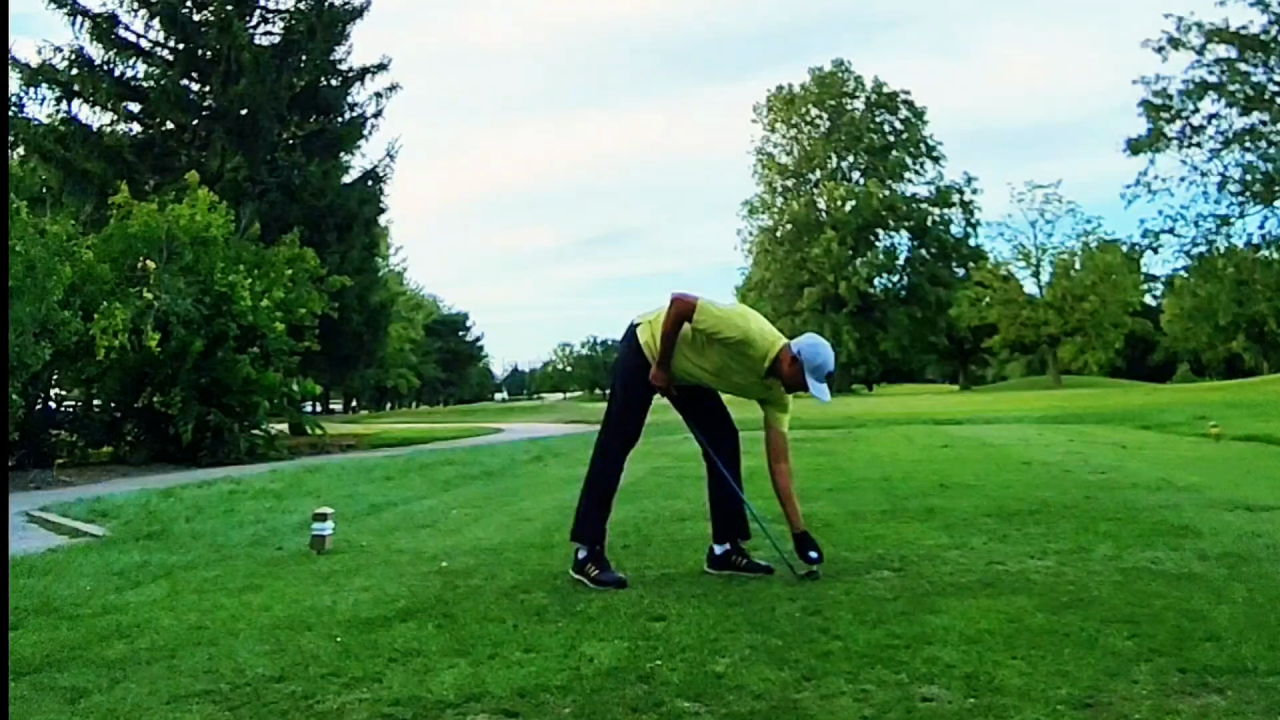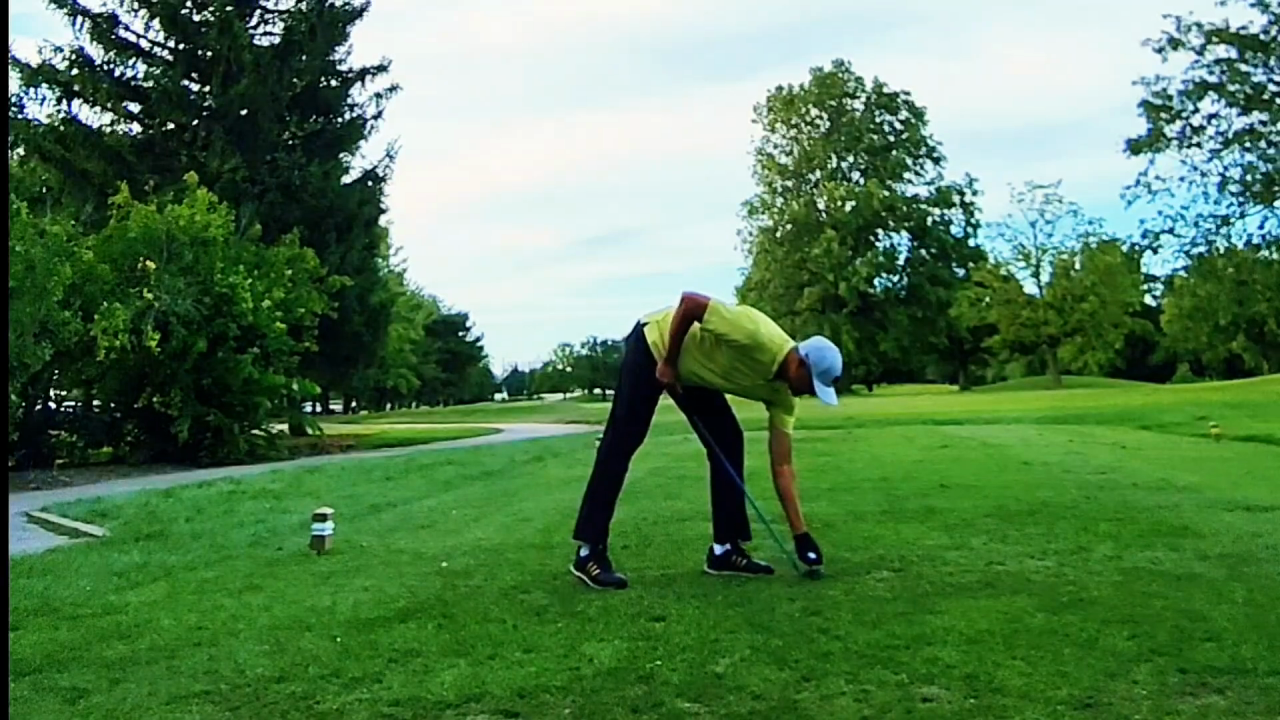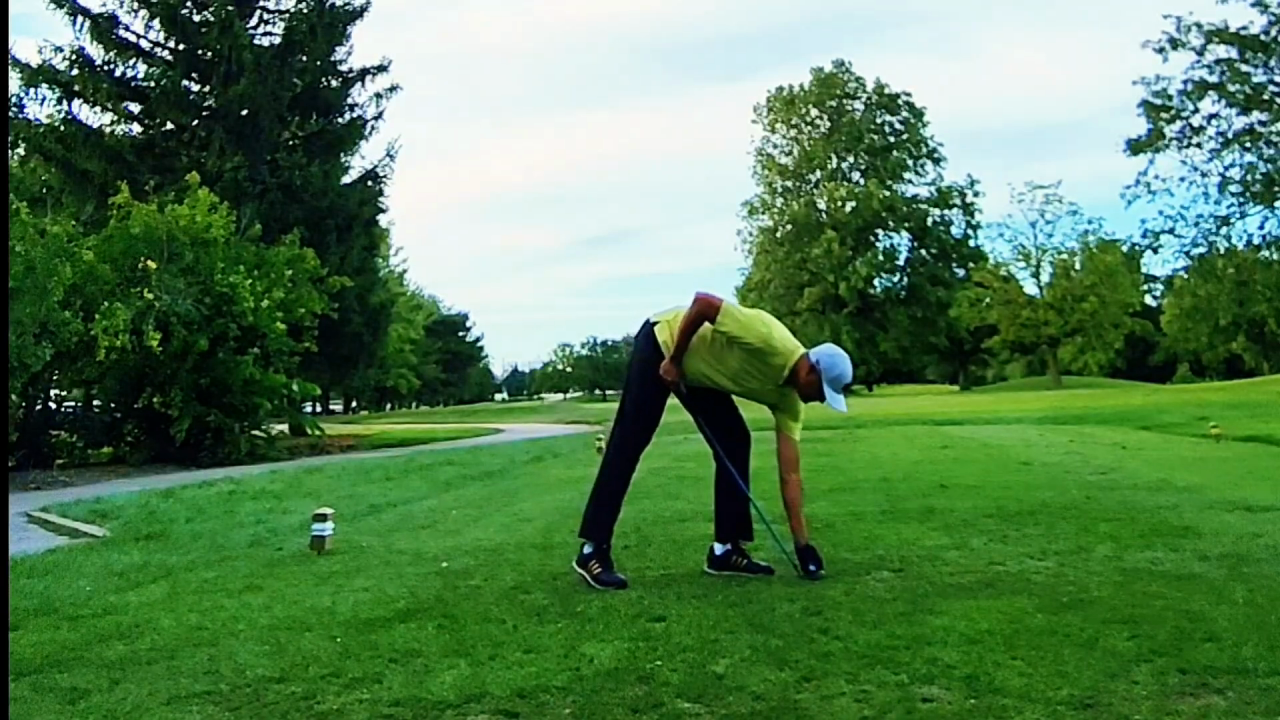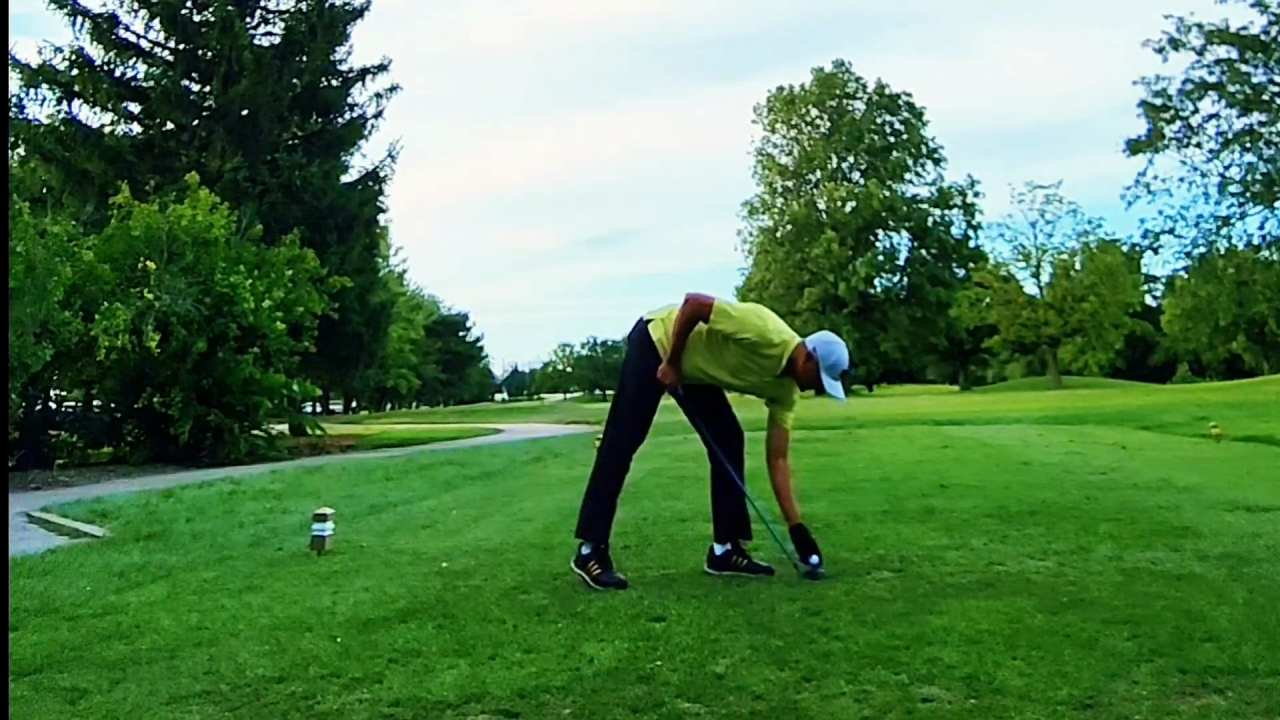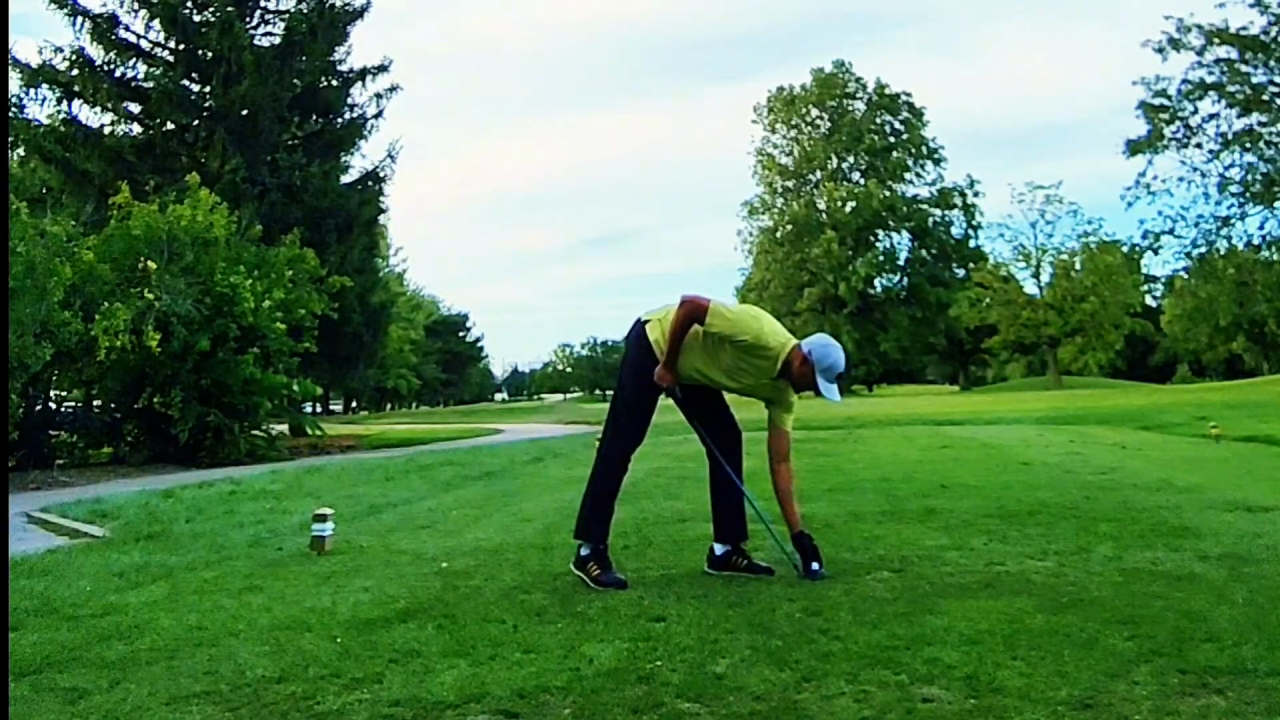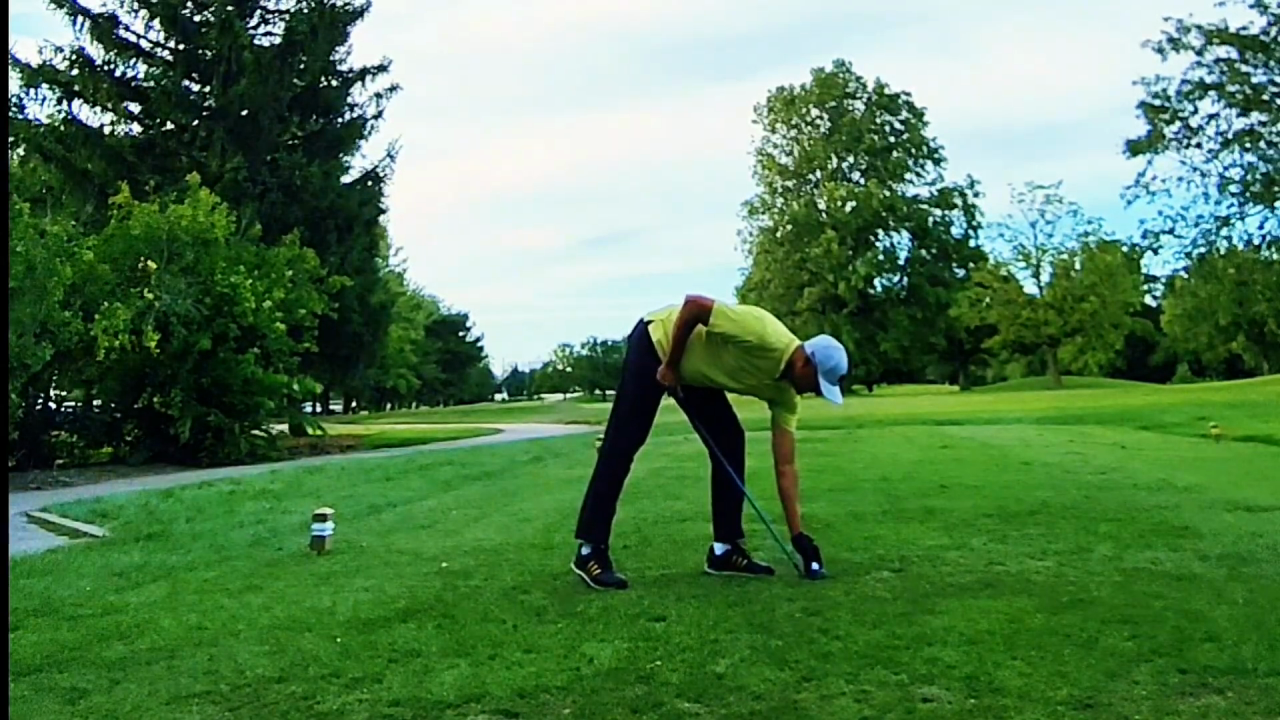
dt=0.5s
person 1, frame 1
left shoulder: (775, 390)
right shoulder: (749, 332)
left elbow: (779, 462)
right elbow: (678, 303)
left wrist: (799, 531)
right wrist: (661, 366)
left hip: (687, 371)
right hip: (647, 345)
left knee: (724, 442)
right knee: (615, 446)
left ankle: (725, 547)
right ankle: (588, 553)
person 1, frame 2
left shoulder: (780, 391)
right shoulder: (756, 333)
left elbow: (782, 465)
right elbow: (688, 301)
left wrist: (800, 532)
right wrist: (668, 362)
left hip: (693, 371)
right hip: (654, 344)
left knee: (728, 444)
right knee: (621, 445)
left ankle: (725, 548)
right ankle: (590, 552)
person 1, frame 3
left shoulder: (787, 396)
right shoulder: (769, 339)
left elbow: (790, 474)
right elbow: (702, 302)
left wrist: (803, 544)
right wrist: (674, 360)
left hip: (698, 373)
right hip: (661, 343)
left knee: (735, 445)
right knee: (628, 445)
left ankle: (726, 549)
right ankle: (593, 551)
person 1, frame 4
left shoulder: (784, 387)
right shoulder: (763, 330)
left elbow: (777, 459)
right elbow: (692, 302)
left wrist: (795, 525)
right wrist: (671, 363)
left hip: (694, 369)
right hip: (657, 341)
left knee: (729, 443)
right knee: (622, 443)
left ankle: (725, 548)
right ankle: (591, 551)
person 1, frame 5
left shoulder: (781, 390)
right shoulder: (760, 333)
left elbow: (780, 463)
right elbow: (688, 304)
left wrist: (798, 532)
right wrist: (667, 366)
left hip: (692, 370)
right hip: (654, 342)
left knee: (727, 443)
right knee: (620, 445)
left ankle: (726, 549)
right ankle: (590, 552)
person 1, frame 6
left shoulder: (784, 391)
right shoulder: (762, 333)
left elbow: (785, 466)
right elbow: (692, 304)
left wrist: (798, 534)
right wrist: (671, 365)
left hip: (695, 372)
right hip: (658, 342)
left knee: (731, 443)
right knee: (623, 445)
left ankle: (725, 548)
right ankle: (591, 551)
